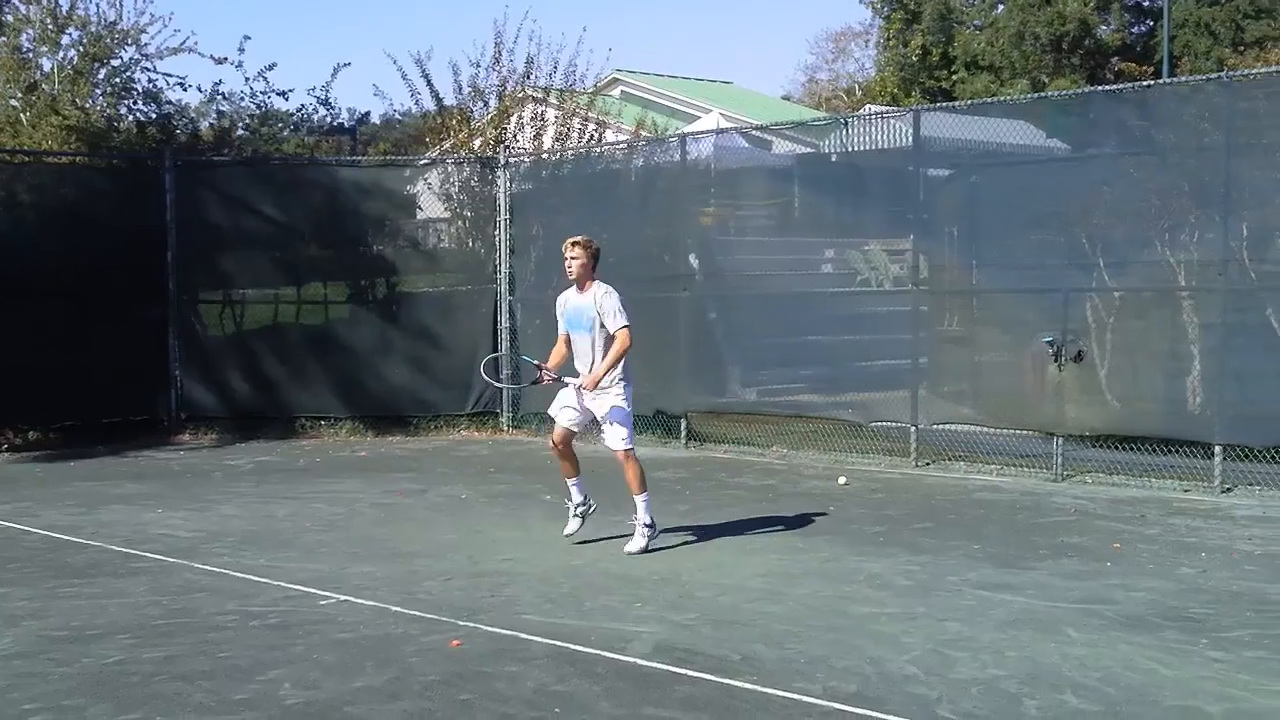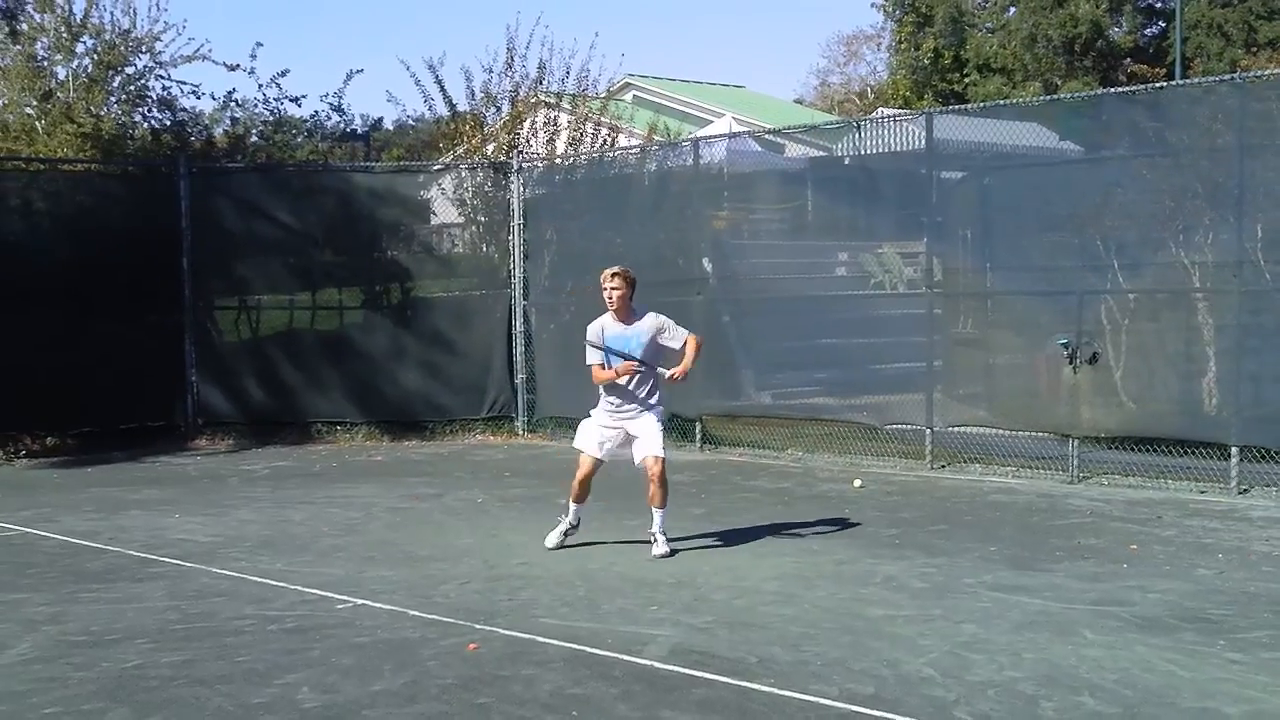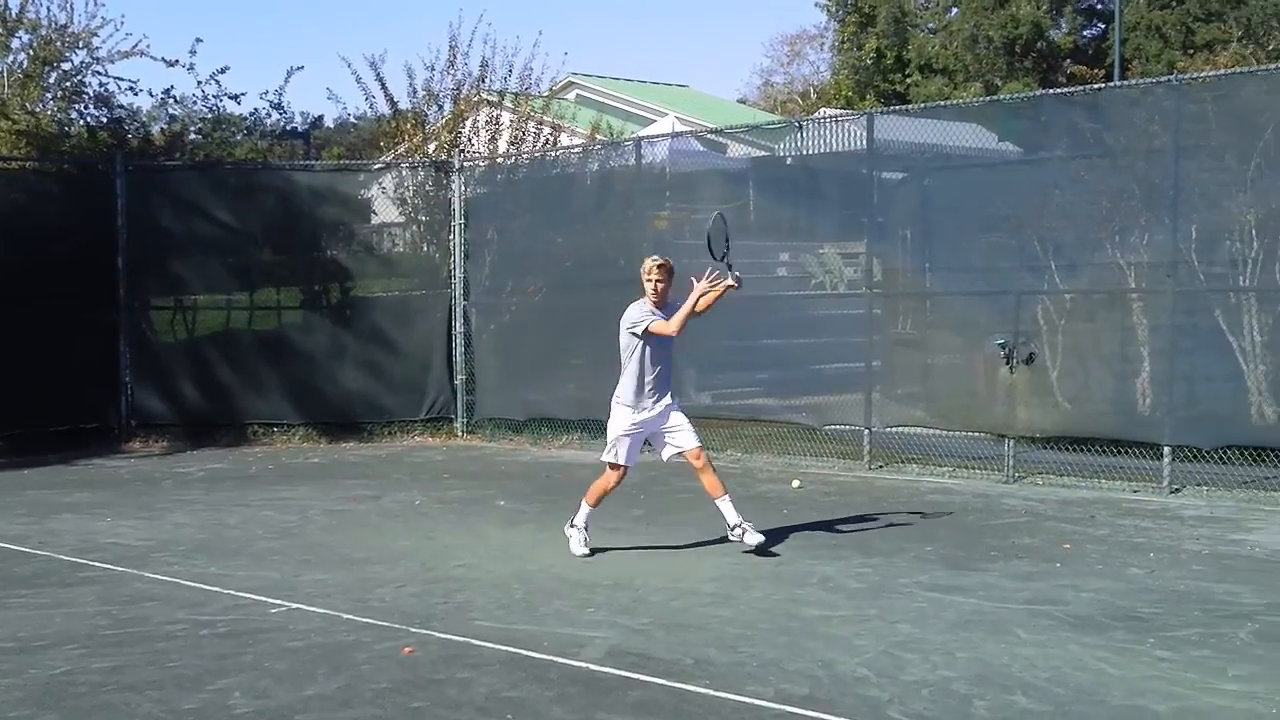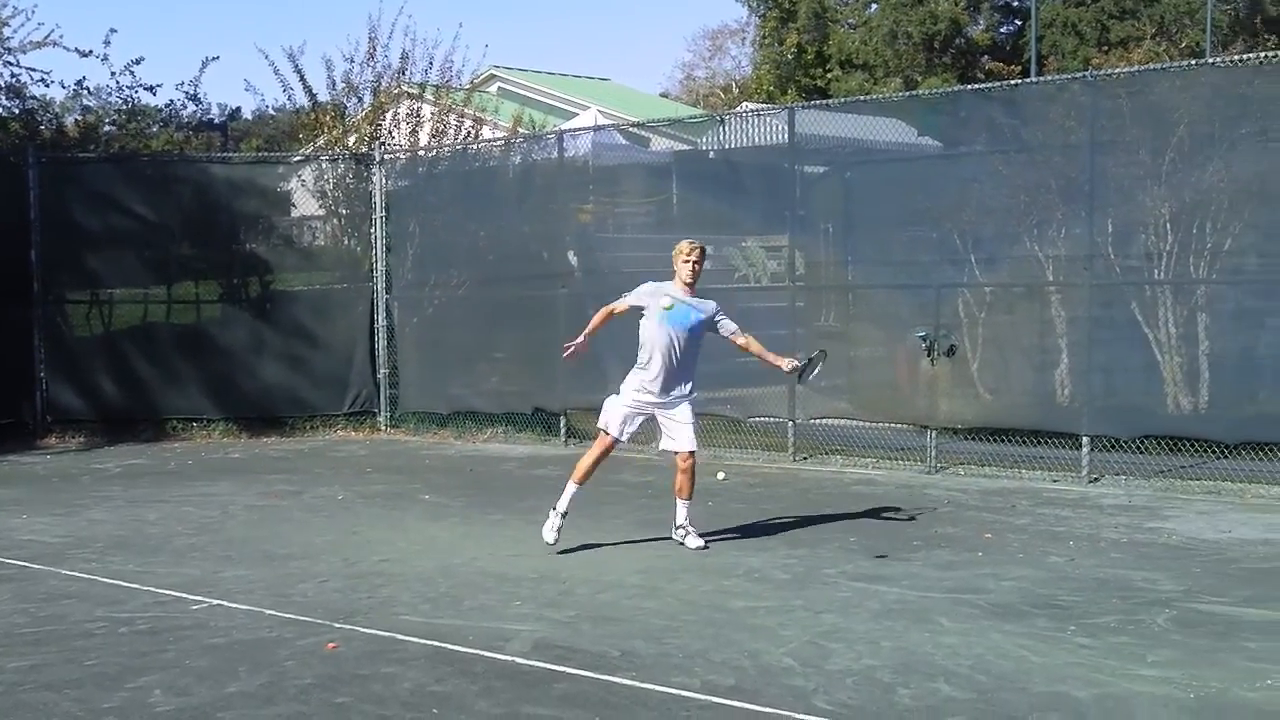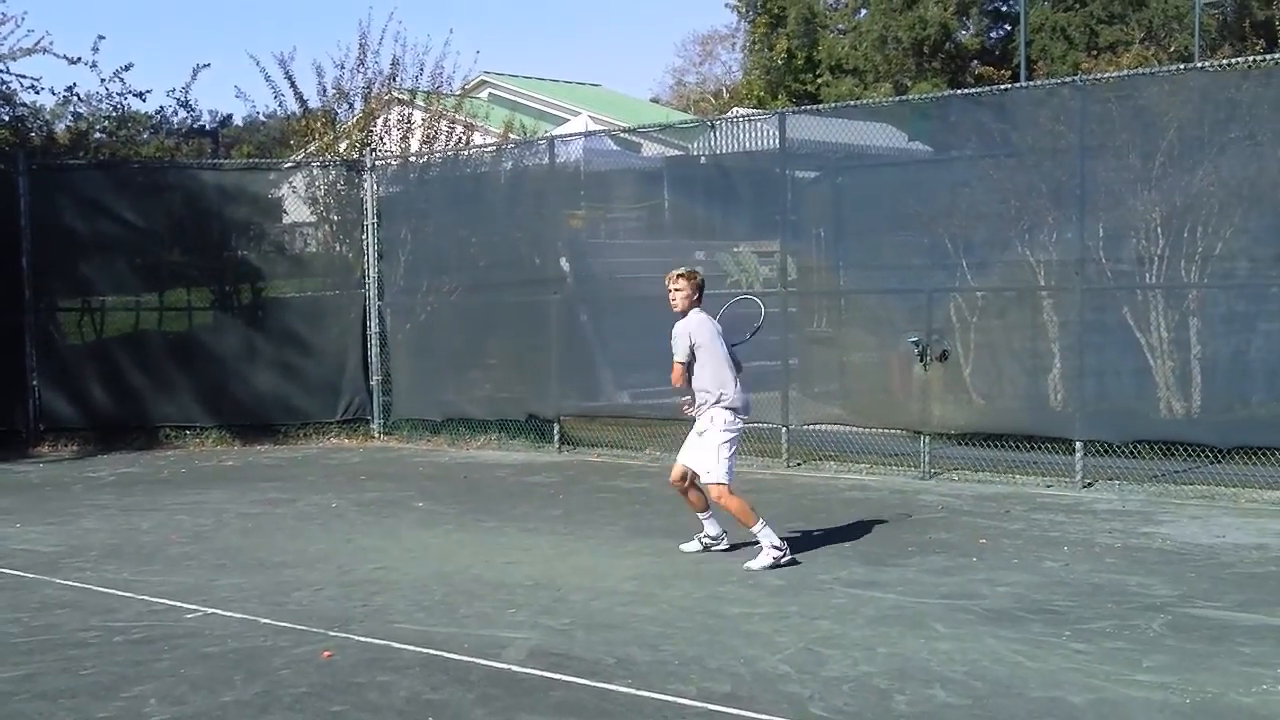
dt=0.5s
person 1, frame 1
left shoulder: (605, 295)
right shoulder: (564, 300)
left elbow: (624, 340)
right elbow: (563, 344)
left wrist: (599, 374)
right wrist: (550, 366)
left hip: (611, 388)
right hip: (580, 386)
left knee: (624, 453)
right knee: (558, 442)
left ankle: (645, 523)
right ankle: (580, 502)
person 1, frame 2
left shoulder: (652, 323)
right shoulder: (595, 329)
left elbow: (693, 339)
right elbow: (598, 377)
left wrist: (686, 365)
right wrist: (620, 371)
left hip: (645, 411)
right hip: (608, 411)
left knee: (656, 469)
right knee: (583, 474)
left ankle: (658, 532)
right ankle: (569, 521)
person 1, frame 3
left shoulder: (669, 308)
right shoulder: (635, 313)
left elbow: (696, 308)
right elbow: (673, 330)
left wrist: (724, 287)
right wrist: (695, 294)
left hip: (664, 406)
right hip: (630, 410)
left knee: (700, 460)
right knee: (613, 477)
left ankle: (735, 524)
right ankle: (577, 526)
person 1, frame 4
left shoulder: (709, 309)
right shoulder: (653, 291)
left elbow: (740, 338)
right elbow: (610, 310)
left wrist: (777, 360)
right wrist: (584, 336)
left hip: (677, 395)
right hip: (639, 388)
left knee: (686, 461)
right knee: (603, 446)
left ankle: (681, 524)
right ankle: (560, 510)
person 1, frame 5
left shoulder: (684, 327)
right shoulder: (706, 324)
left elbow: (679, 379)
right elbow: (735, 367)
left wrist: (691, 392)
left hip: (720, 416)
right hip: (710, 414)
left knee: (719, 492)
right knee: (678, 478)
left ankle: (774, 546)
right ankle: (713, 534)
